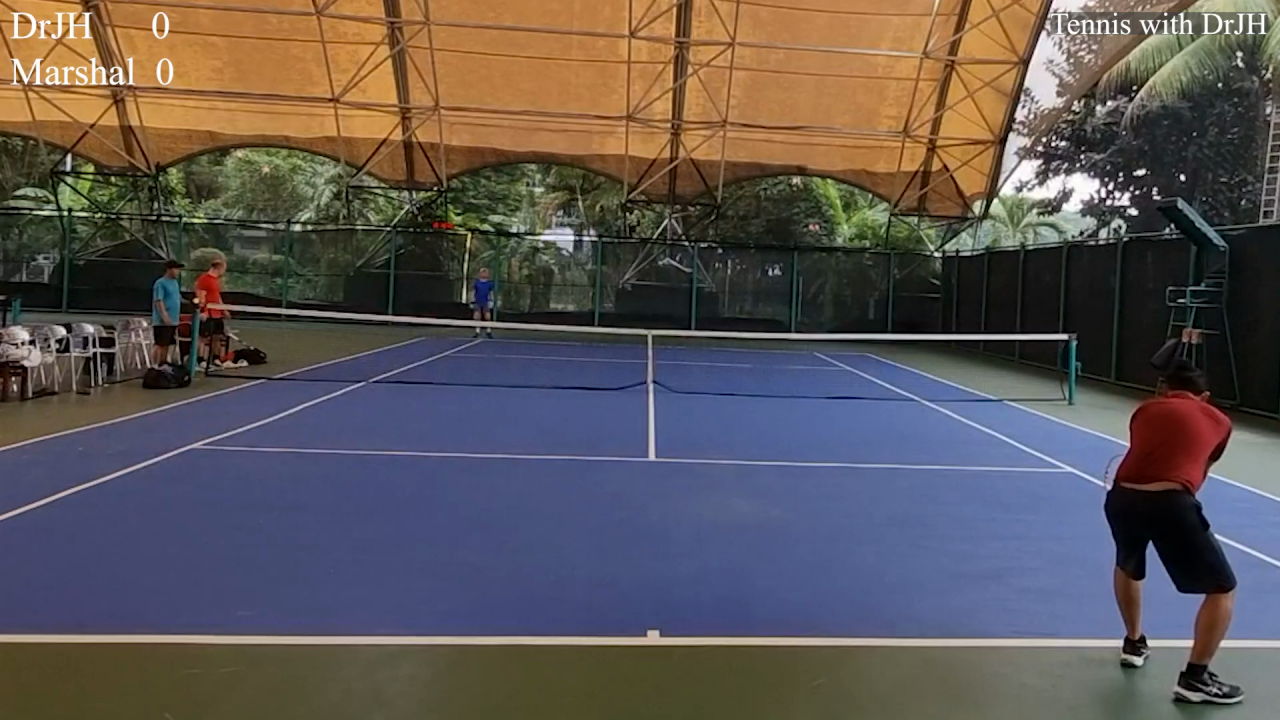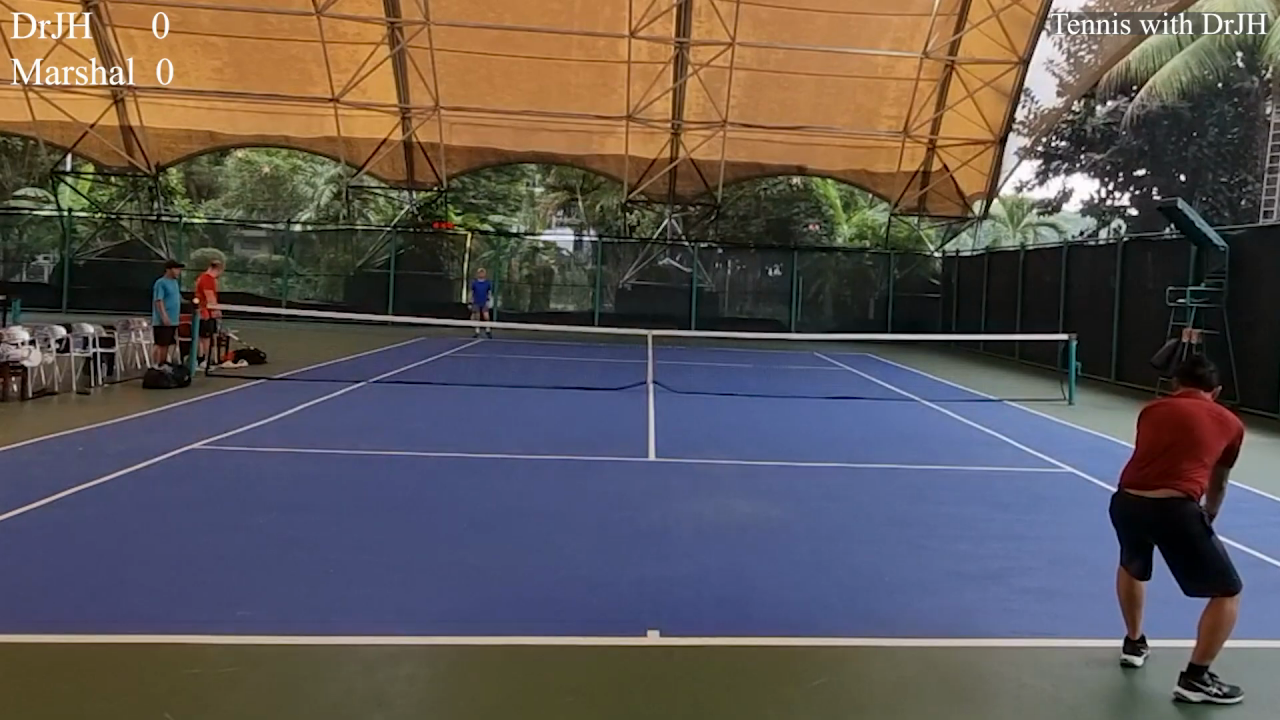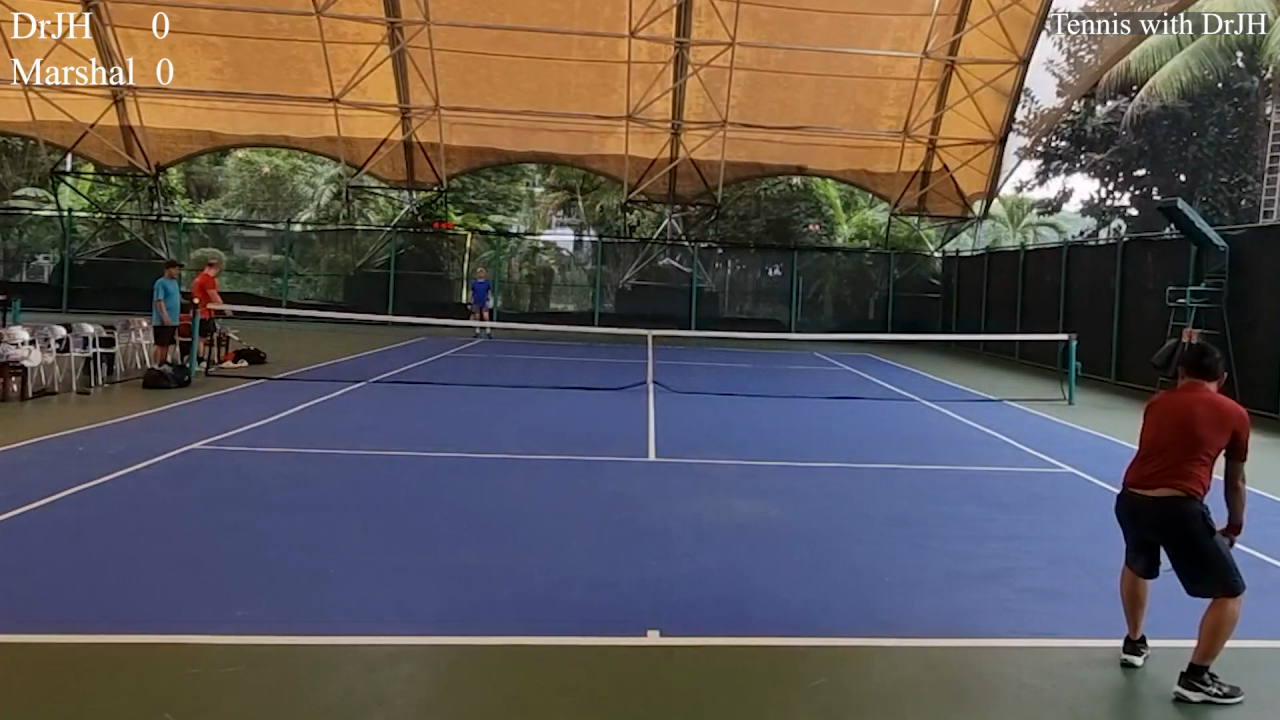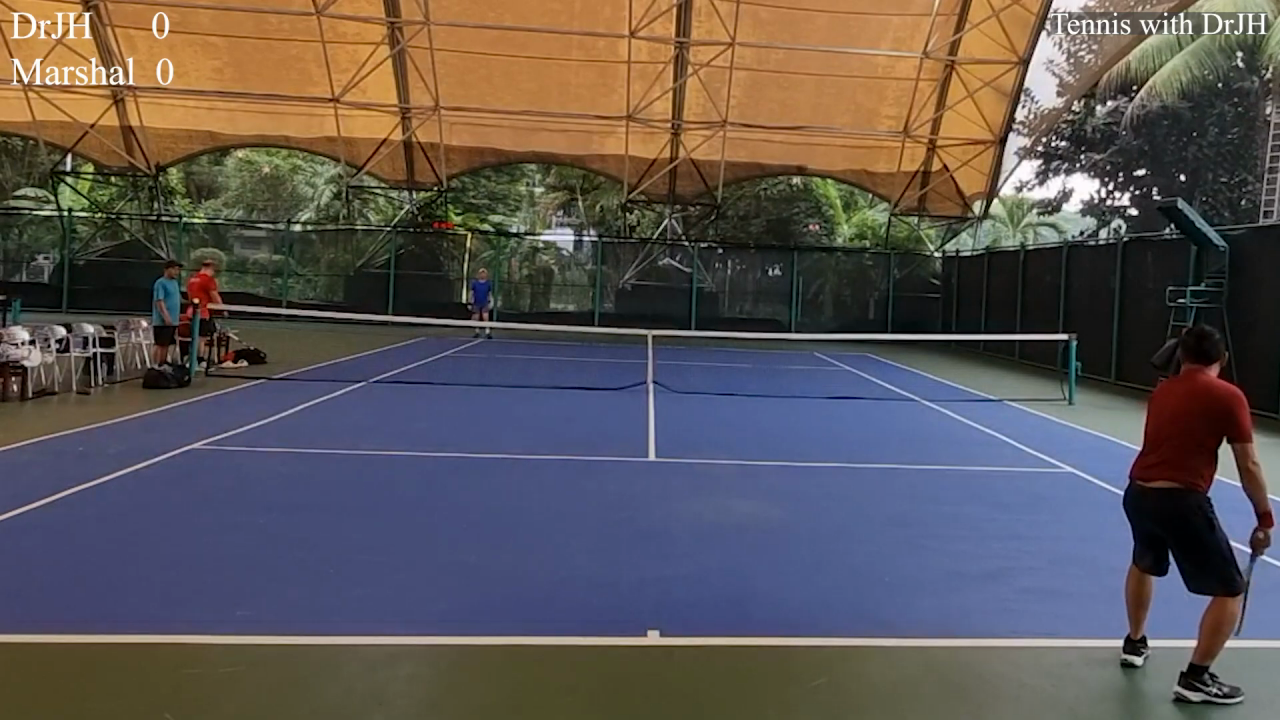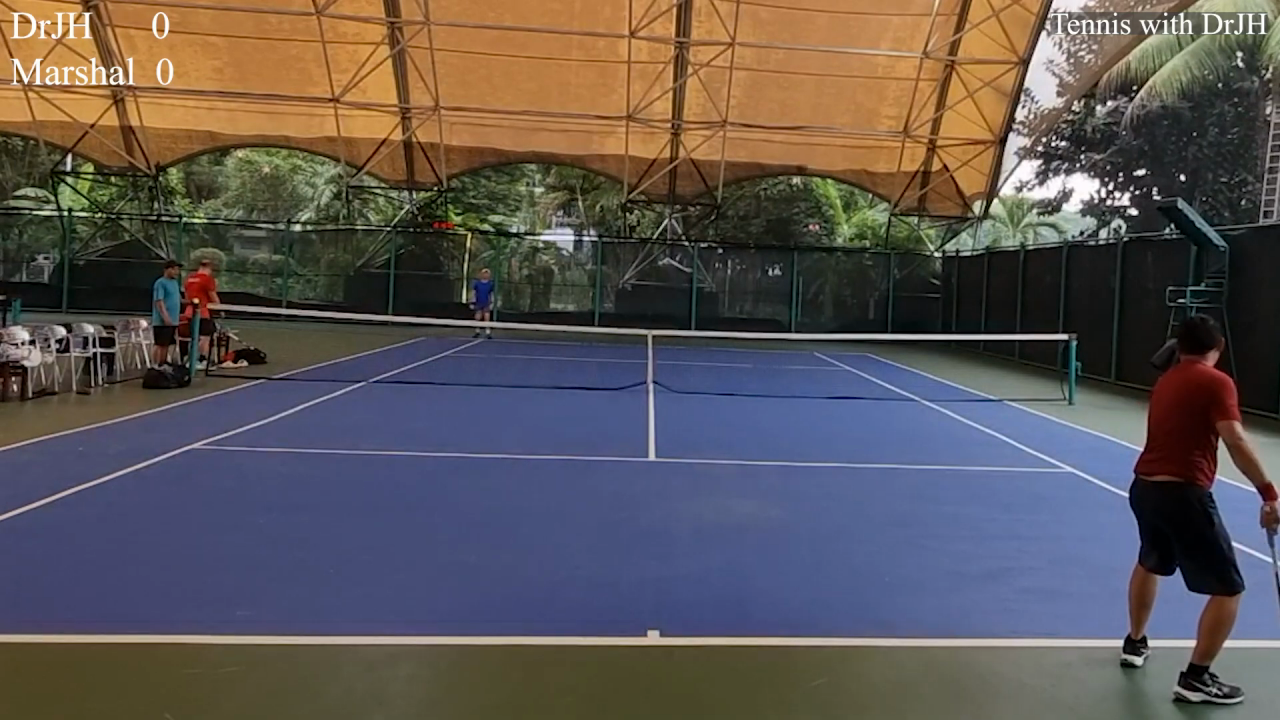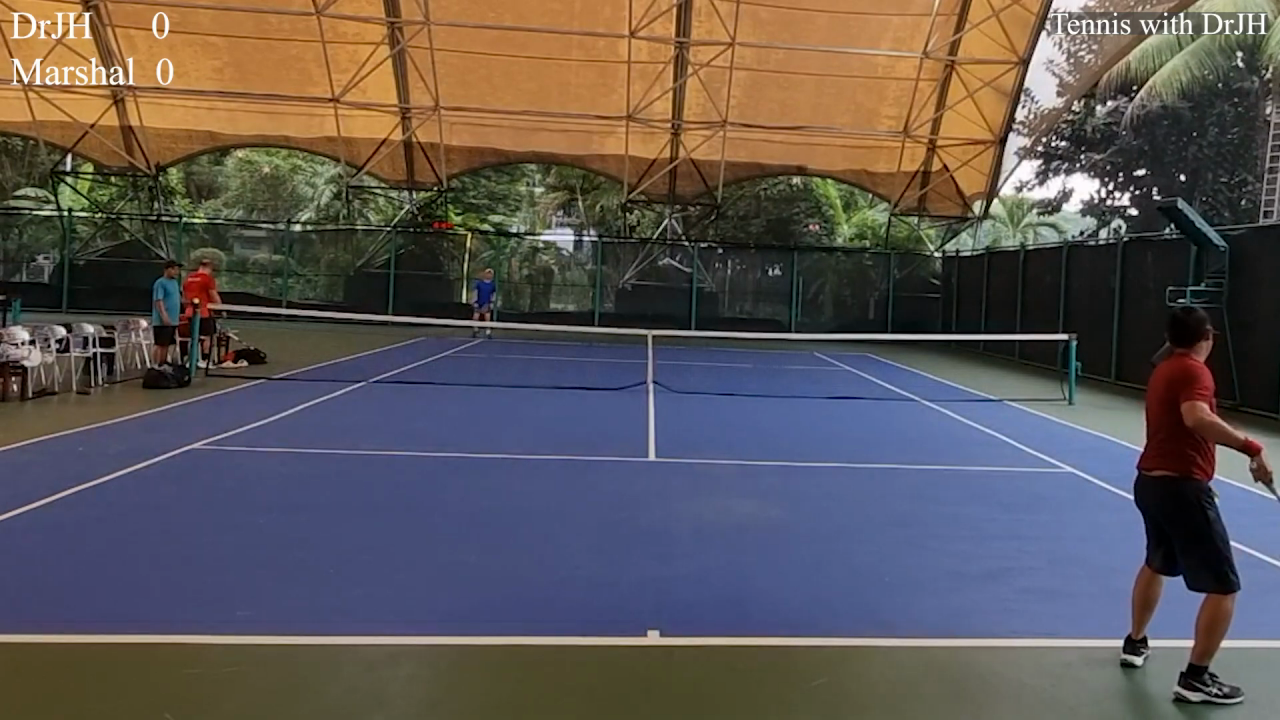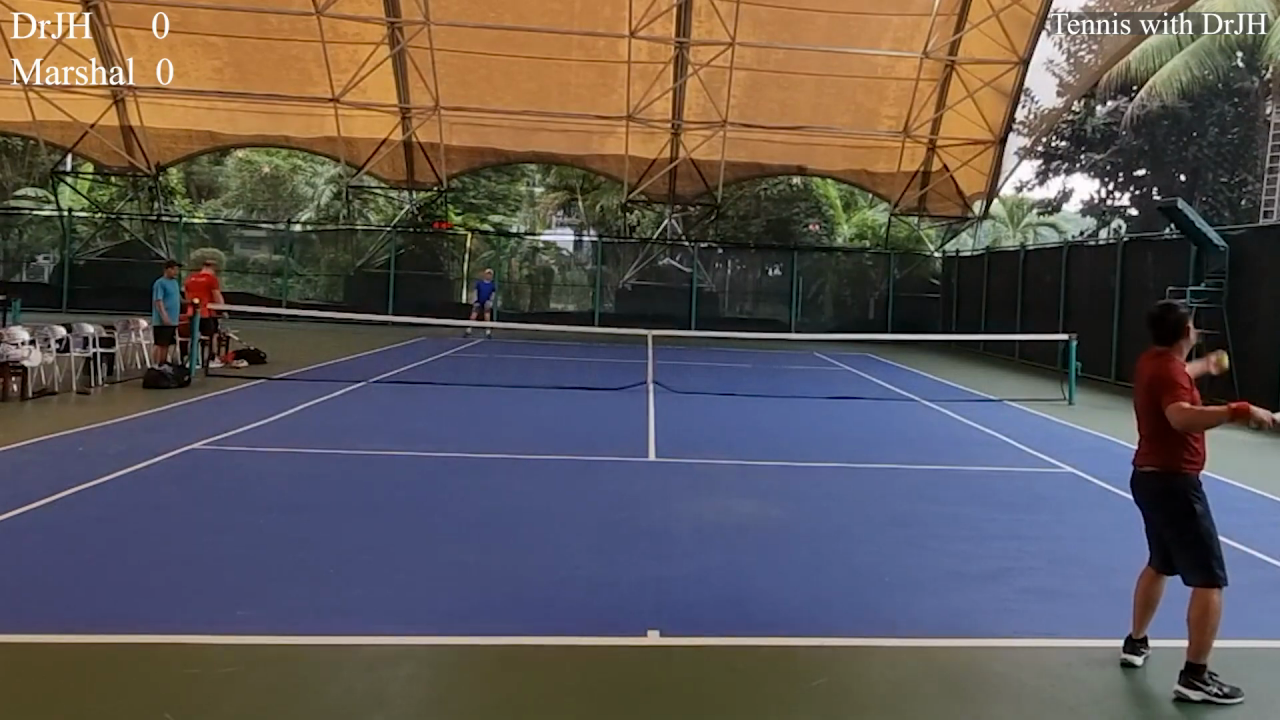
dt=0.2s
person 1, frame 1
left shoulder: (1145, 410)
right shoulder: (1219, 421)
left hip: (1124, 497)
right hip: (1171, 503)
left knee: (1127, 566)
right knee: (1221, 589)
left ankle: (1134, 643)
right ankle: (1195, 678)
person 1, frame 2
left shoulder: (1153, 410)
right shoulder: (1230, 423)
right elbow: (1218, 484)
right wrist: (1207, 518)
left hip: (1128, 502)
right hip: (1175, 509)
left knee: (1132, 567)
right knee: (1227, 592)
left ankle: (1133, 643)
right ankle: (1195, 678)
person 1, frame 3
left shoulder: (1157, 404)
right shoulder: (1234, 414)
right elbow: (1236, 482)
right wrist: (1233, 527)
left hip: (1132, 501)
right hip: (1178, 508)
left knee: (1136, 567)
right knee: (1229, 592)
left ankle: (1134, 643)
right ankle: (1195, 678)
person 1, frame 4
left shoulder: (1161, 391)
right shoulder: (1229, 396)
right elbow: (1248, 464)
right wrist: (1265, 519)
left hip: (1138, 493)
right hip: (1181, 501)
left knee: (1143, 564)
right knee: (1230, 590)
left ankle: (1134, 643)
right ankle: (1195, 678)
person 1, frame 5
left shoulder: (1165, 382)
right shoulder: (1216, 383)
right elbow: (1235, 441)
left hip: (1144, 488)
right hip: (1183, 495)
left knee: (1149, 565)
right knee: (1228, 589)
left ankle: (1135, 643)
right ankle: (1195, 678)
person 1, frame 6
left shoulder: (1163, 371)
right shoulder: (1194, 372)
right elbow: (1196, 419)
right wrist: (1251, 448)
left hip: (1149, 483)
right hip: (1183, 489)
left knee: (1155, 566)
right knee: (1223, 587)
left ankle: (1135, 643)
right ankle: (1195, 677)
person 1, frame 7
left shoulder: (1150, 362)
right shoulder: (1169, 371)
right elbow: (1182, 418)
left wrist: (1205, 365)
right wrist: (1241, 411)
left hip: (1148, 478)
right hip: (1174, 483)
left knee: (1158, 565)
right knee: (1209, 581)
left ankle: (1136, 642)
right ankle: (1195, 676)
